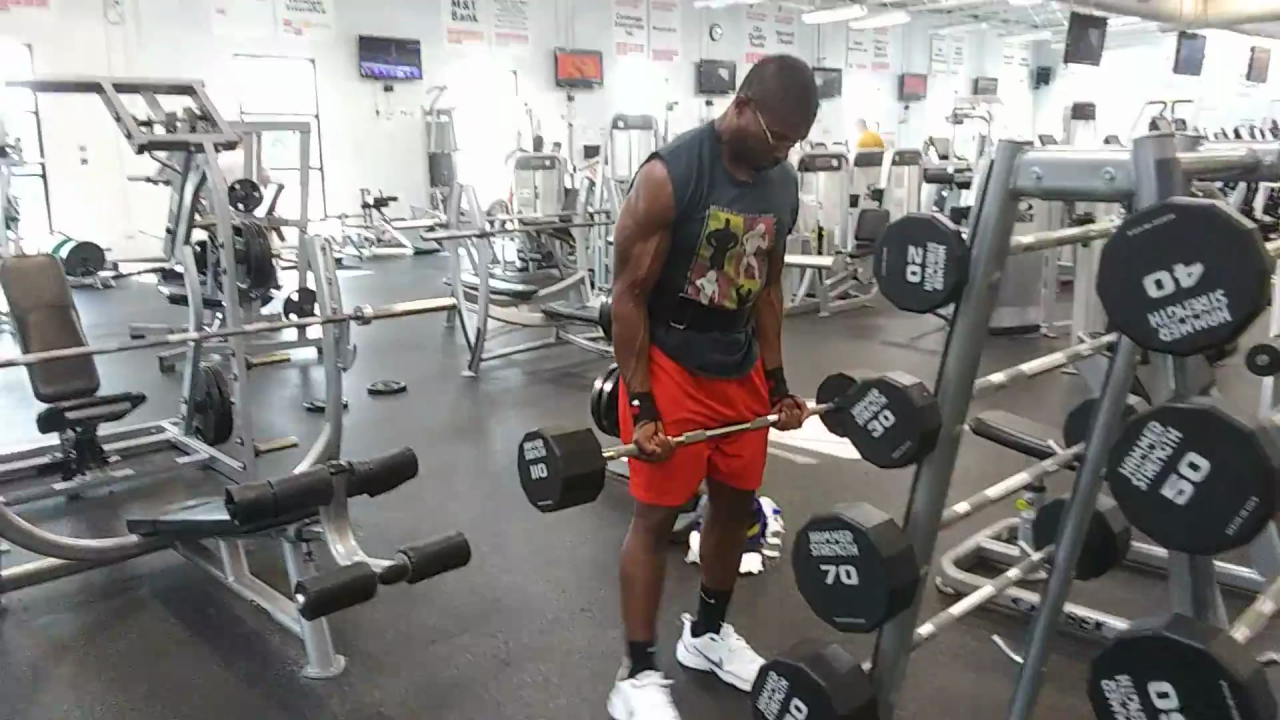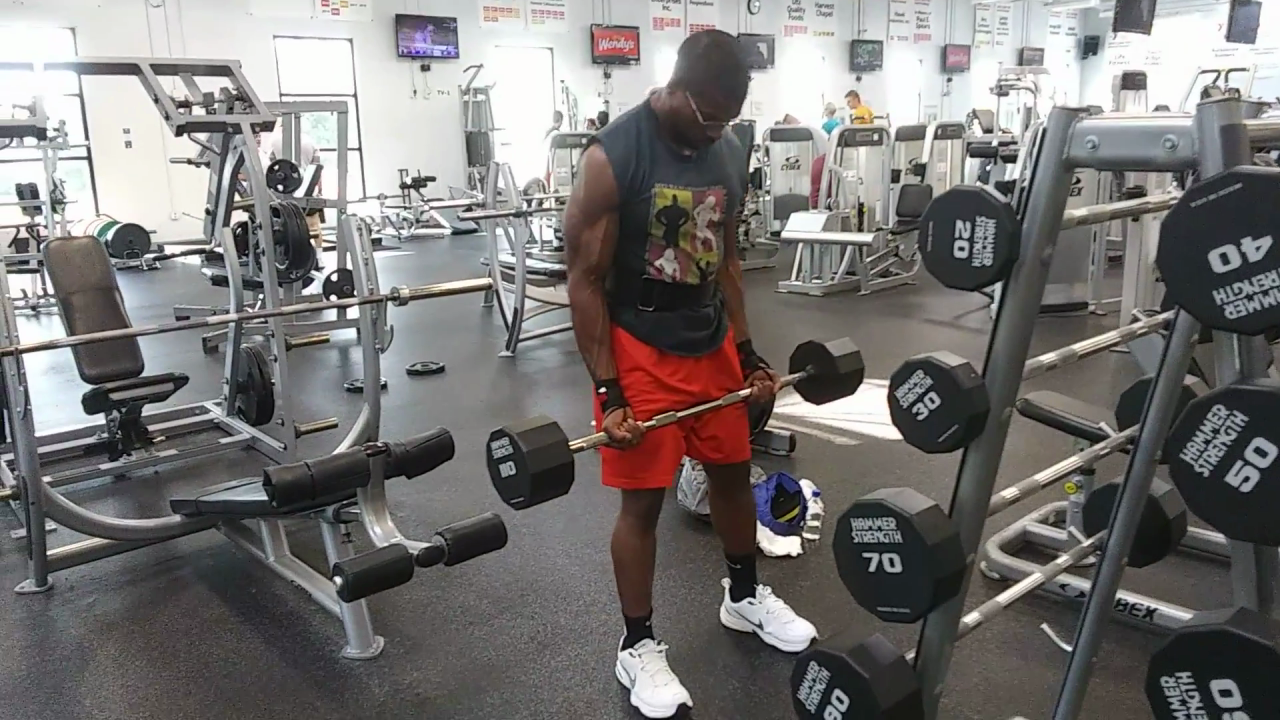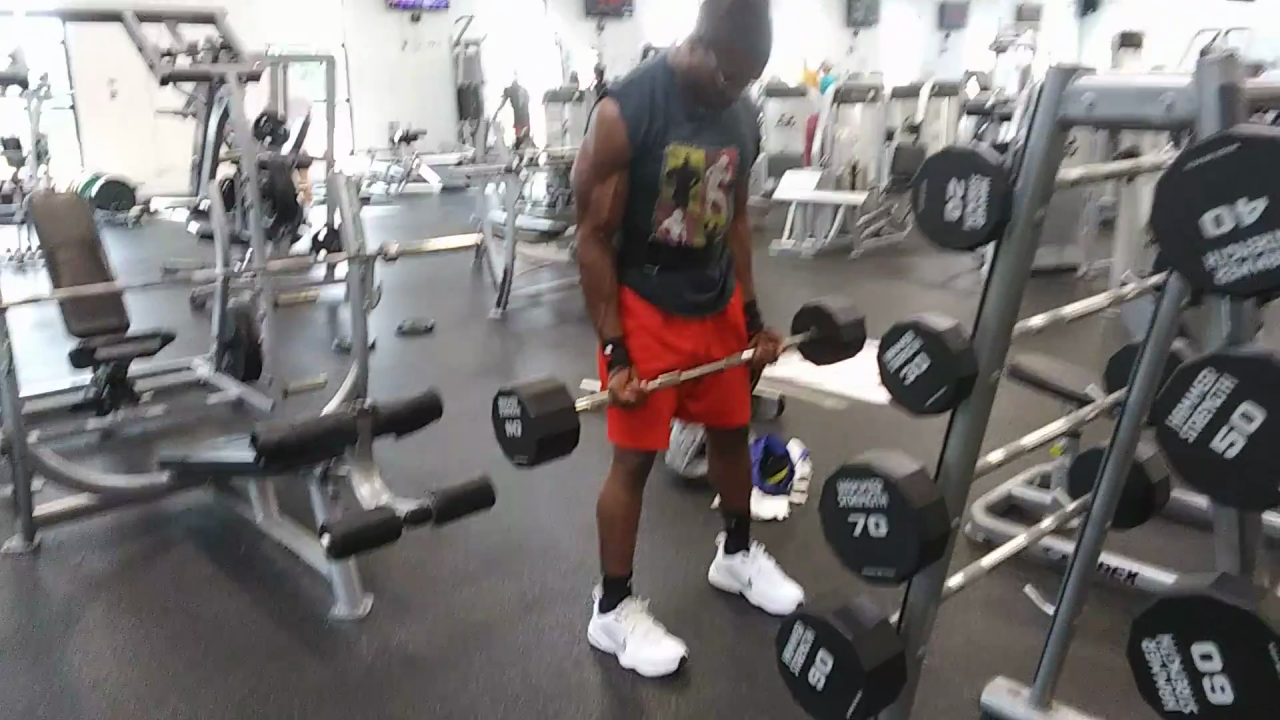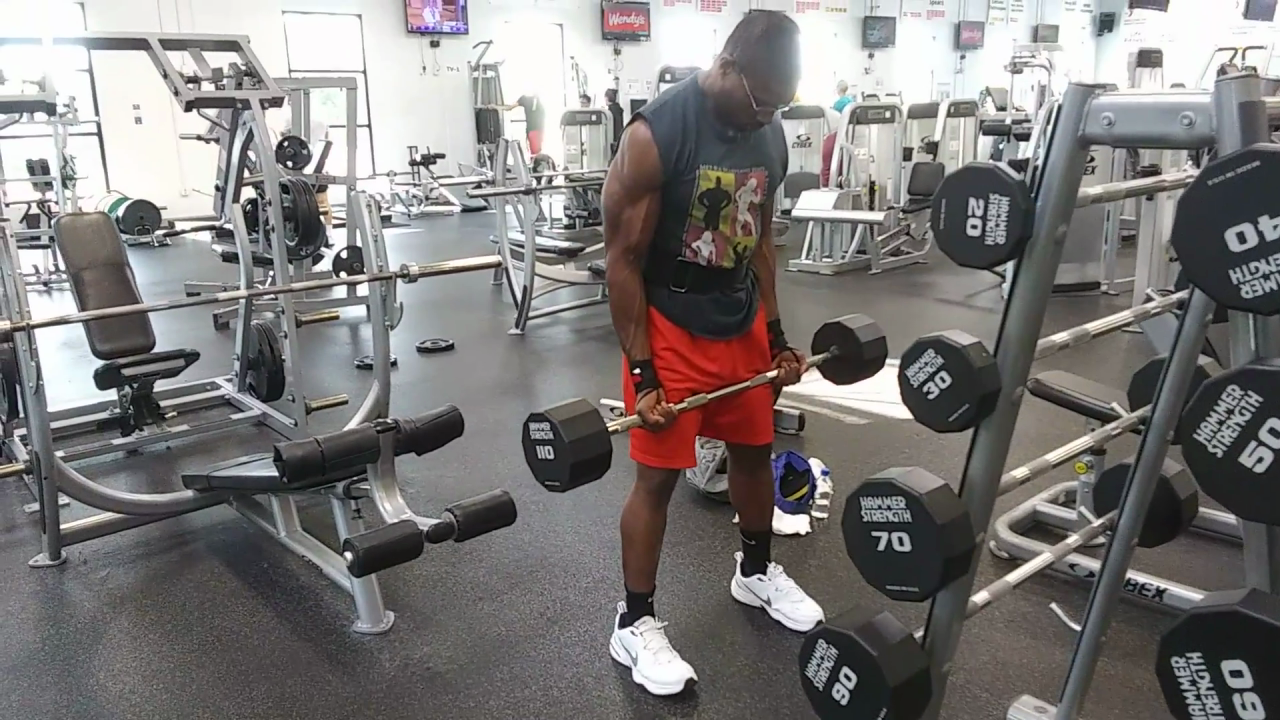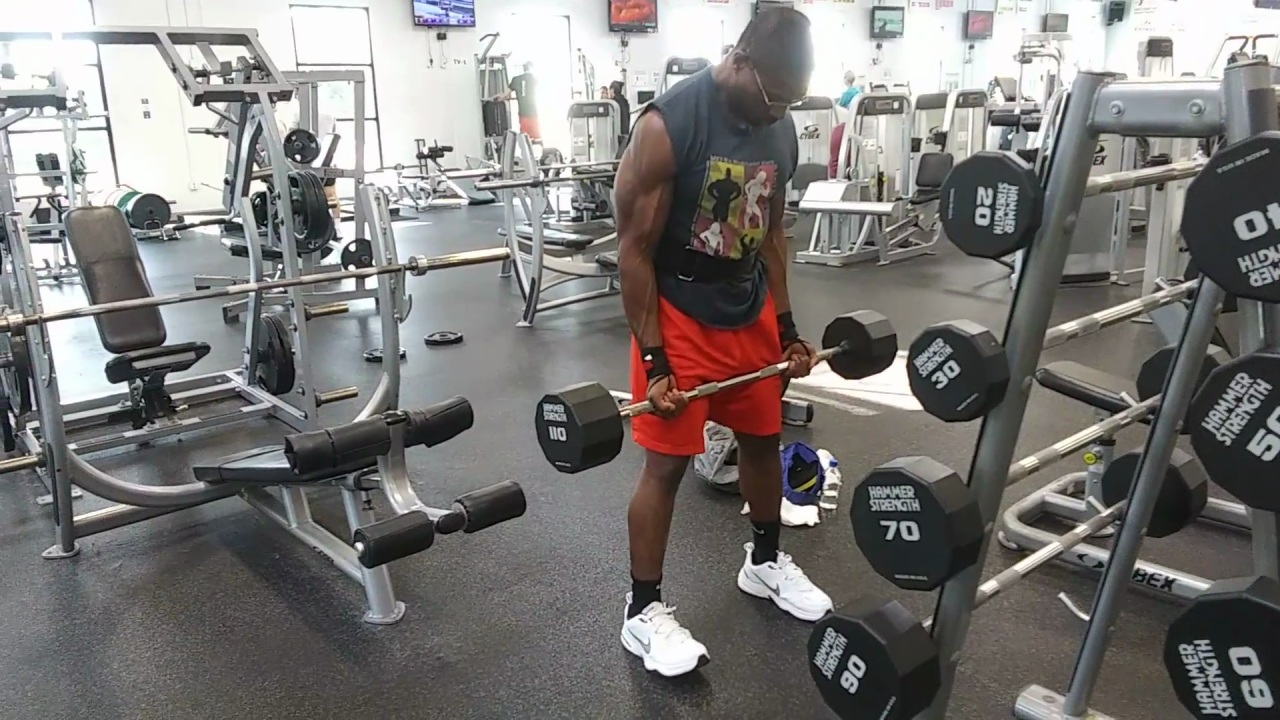
dt=1s
person 1, frame 1
left shoulder: (782, 183)
right shoulder: (669, 175)
right elbow: (629, 294)
left wrist: (776, 381)
right wrist: (640, 404)
left hip: (739, 372)
right hip: (670, 367)
left knee: (736, 503)
right knee: (655, 518)
left ankle: (707, 632)
person 1, frame 2
left shoulder: (729, 154)
right shoulder: (612, 157)
right elbow: (585, 281)
left wrist: (747, 353)
right wrist: (608, 392)
left hip: (712, 343)
right hip: (641, 349)
left knee: (733, 473)
right knee: (642, 499)
left ankle: (744, 596)
right ankle: (637, 647)
person 1, frame 3
left shoulder: (742, 113)
right shoulder: (625, 111)
right elbow: (594, 238)
left wrist: (752, 316)
right wrist: (613, 352)
left hip: (717, 303)
right hip: (644, 307)
left knee: (733, 431)
right knee: (635, 456)
left ankle: (737, 554)
right ankle: (613, 609)
person 1, frame 4
left shoulder: (769, 136)
right shoulder: (655, 134)
right elbow: (623, 261)
left wrist: (776, 335)
right wrist: (642, 373)
left hip: (742, 323)
right hip: (670, 327)
left knee: (756, 450)
right knee: (658, 474)
left ankle: (756, 571)
right ankle: (634, 624)
person 1, frame 5
left shoulder: (779, 131)
right shoulder: (667, 126)
right elbow: (635, 251)
left wrist: (786, 328)
right wrist: (653, 361)
left hip: (750, 311)
right hip: (679, 315)
left knee: (763, 440)
right knee: (666, 463)
left ankle: (765, 561)
right ankle: (643, 611)
